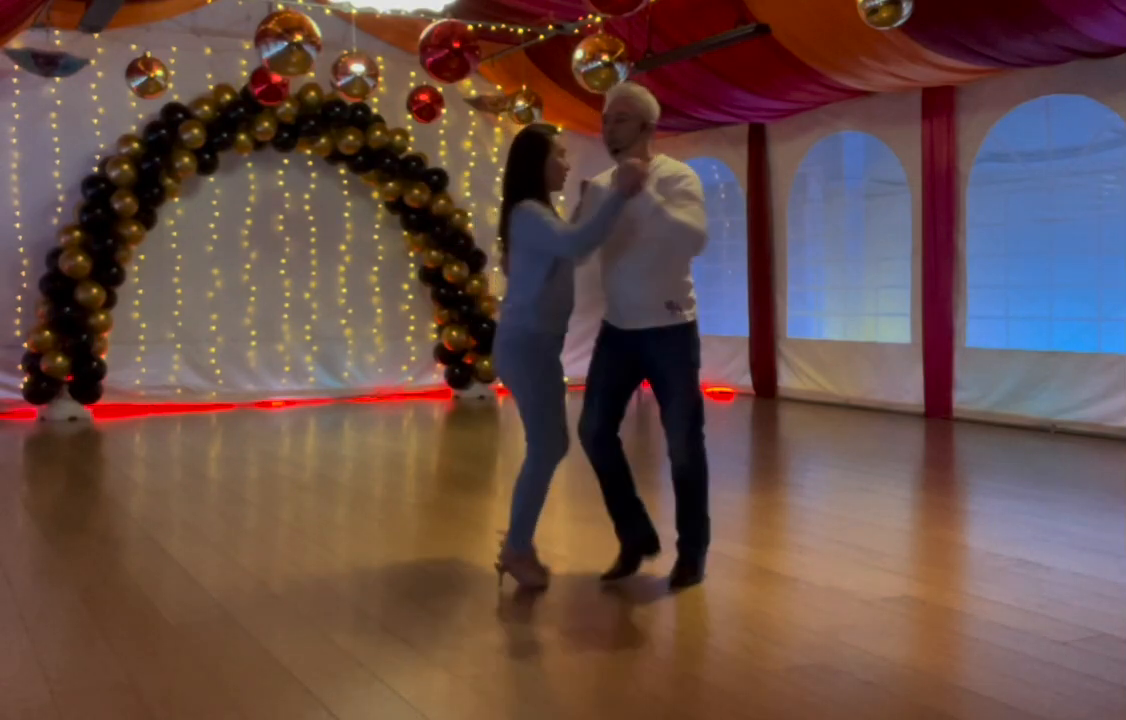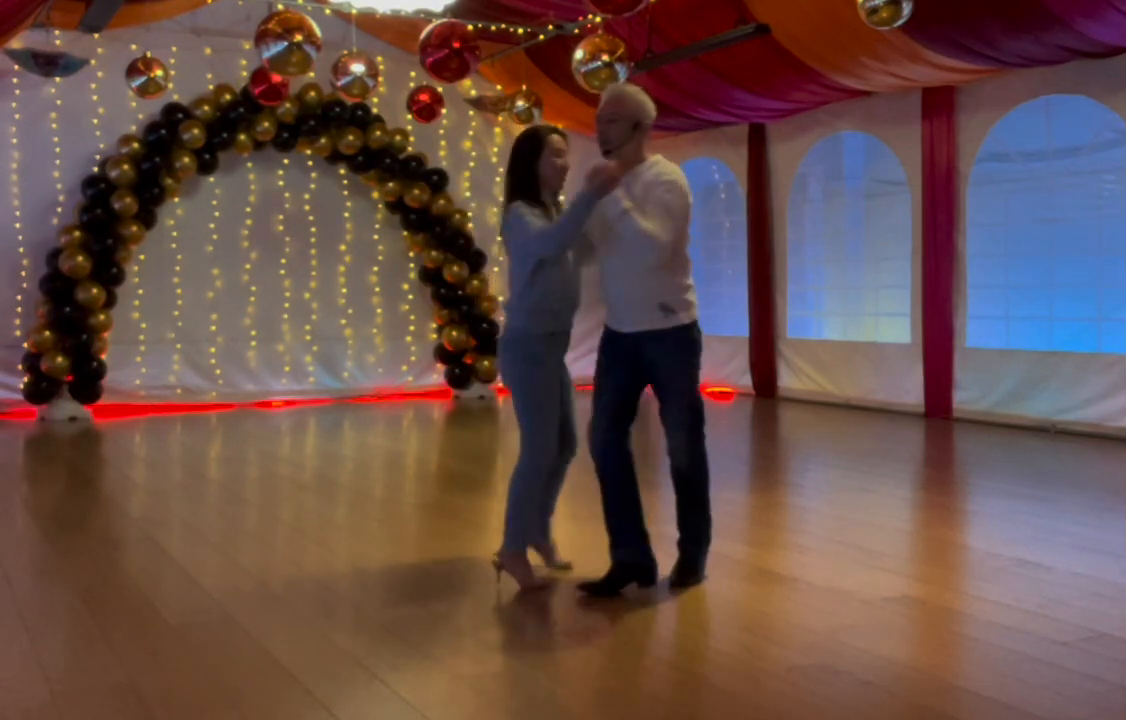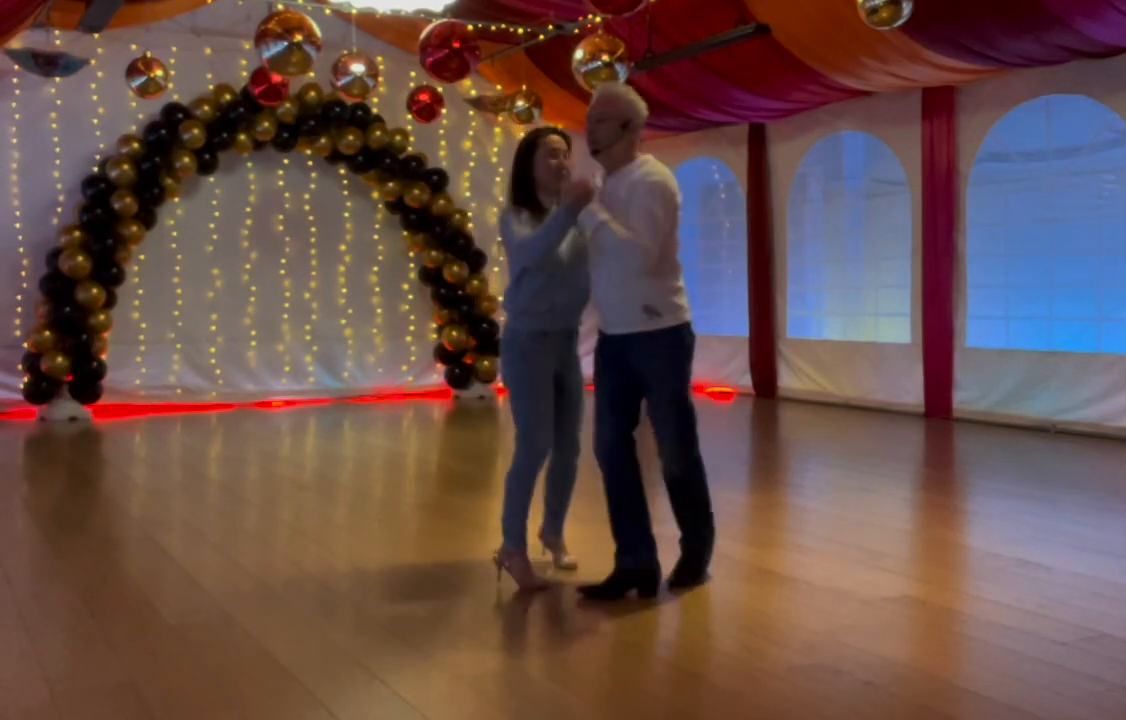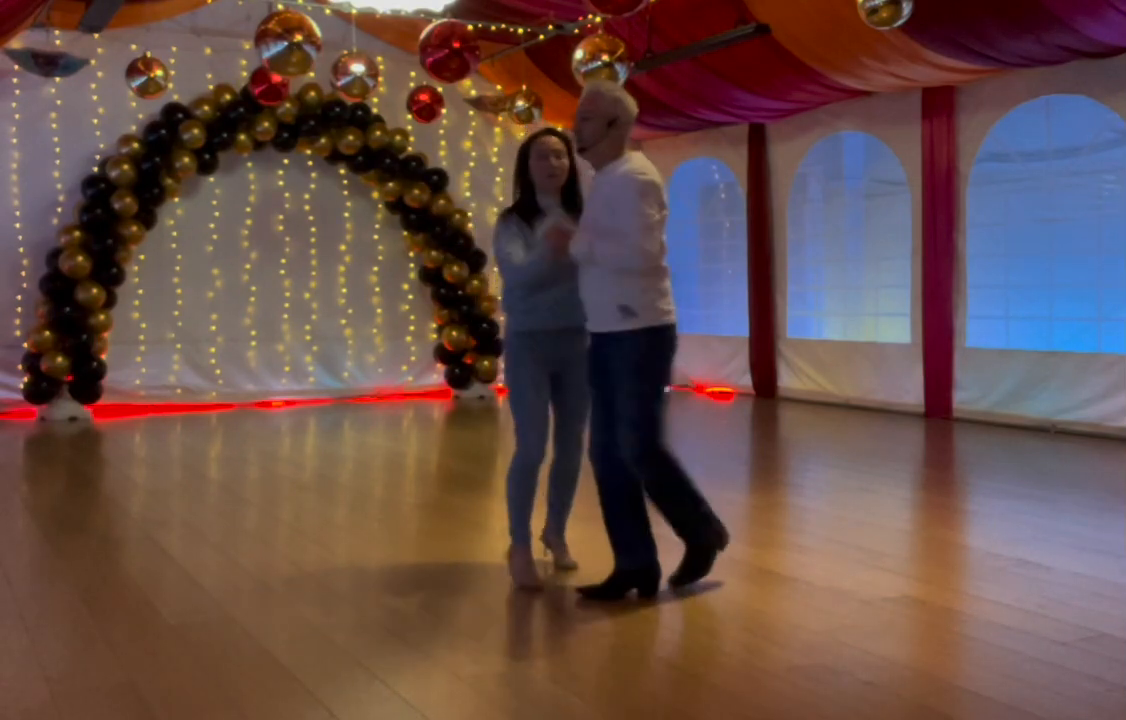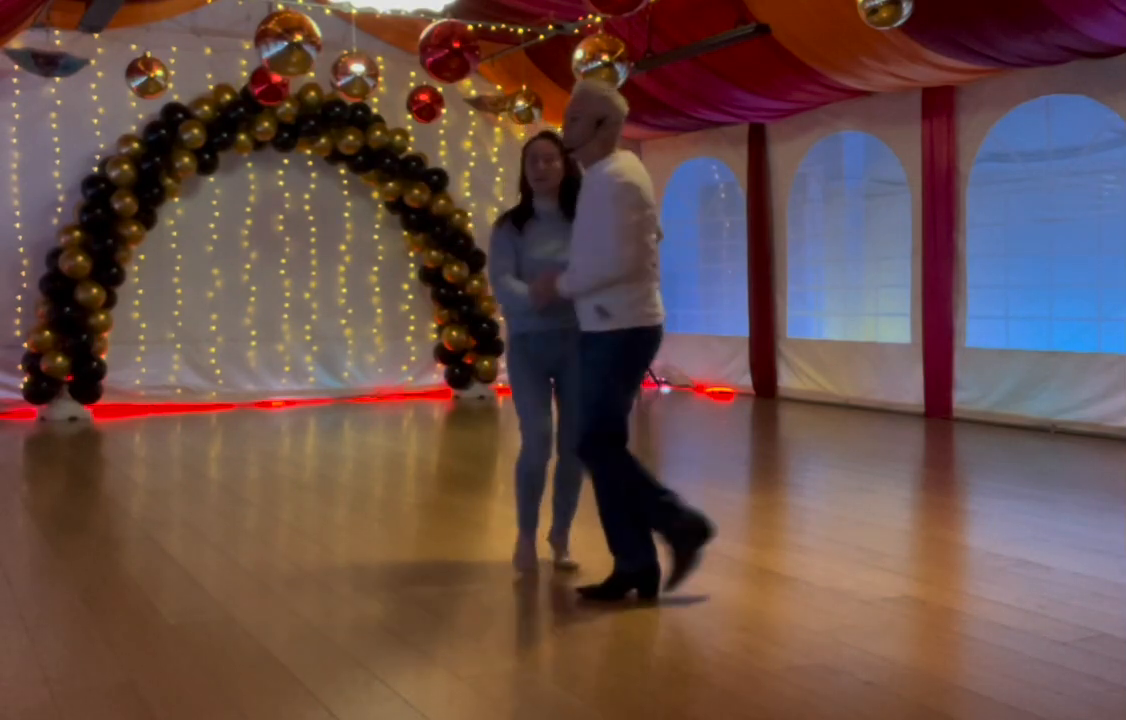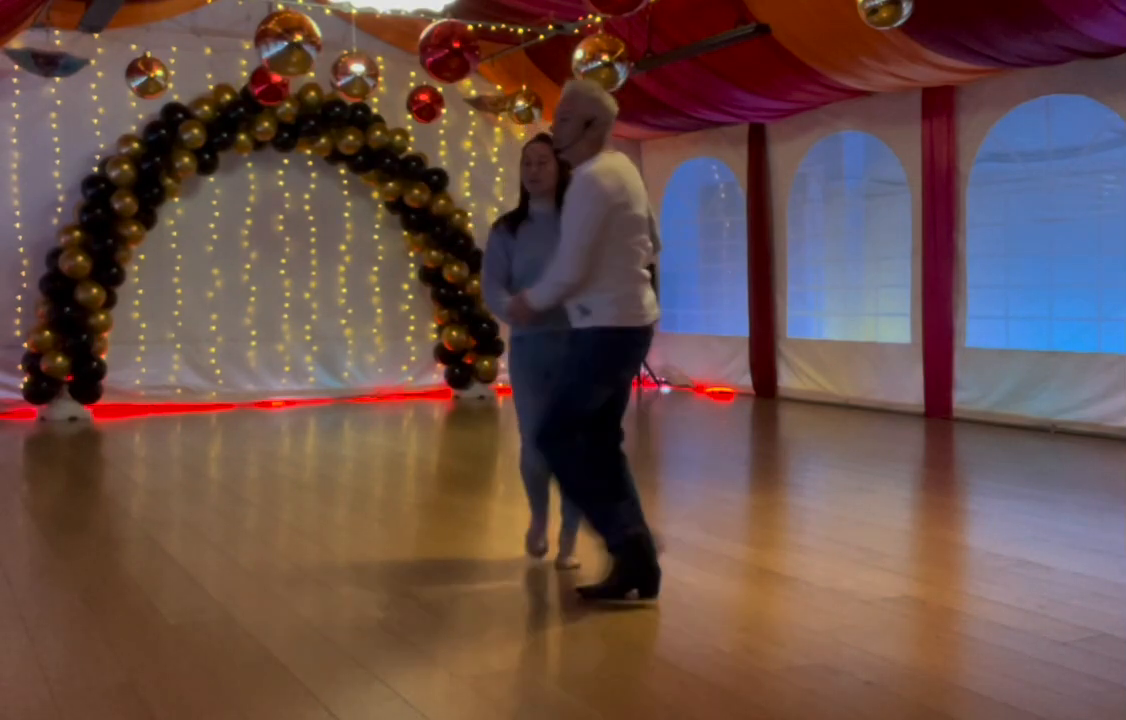
dt=0.1s
person 1, frame 1
left shoulder: (676, 178)
right shoulder: (598, 186)
left elbow: (693, 241)
left wrist: (644, 191)
left hip: (670, 331)
right hip: (618, 331)
left knee: (682, 443)
right knee: (595, 430)
left ankle: (692, 550)
right ankle: (636, 535)
person 1, frame 2
left shoulder: (665, 180)
left elbow: (654, 251)
right elbow: (586, 246)
left wrist: (614, 196)
left hip: (670, 333)
right hip: (619, 334)
left knee: (683, 445)
right knee: (607, 440)
left ankle: (693, 550)
right ankle: (631, 558)
person 1, frame 3
left shoulder: (649, 180)
right shoulder: (610, 184)
left elbow: (641, 255)
left wrist: (588, 210)
left hip: (659, 334)
right hip: (616, 336)
left knee: (675, 448)
right knee: (612, 447)
left ankle: (696, 547)
right ankle: (637, 563)
person 1, frame 4
left shoulder: (634, 177)
right shoulder: (605, 181)
left elbow: (642, 254)
left wrist: (577, 243)
left hip: (641, 334)
right hip: (607, 335)
left knee: (641, 449)
right knee: (607, 451)
left ankle: (703, 534)
right ankle: (635, 564)
person 1, frame 5
left shoulder: (613, 178)
right shoulder: (605, 177)
left elbow: (617, 263)
left wrist: (562, 286)
right wrist: (566, 279)
left hip: (621, 333)
right hip: (604, 332)
left knee: (598, 445)
right knee: (604, 444)
left ankle: (682, 524)
right ankle: (632, 565)
person 1, frame 6
left shoulder: (595, 177)
right shoulder: (620, 172)
left elbow: (571, 265)
left wrist: (531, 302)
left hip: (611, 331)
right hip: (625, 326)
left knee: (554, 434)
right knee: (600, 445)
left ankle: (628, 539)
right ankle: (635, 563)
person 2, frame 1
left shoulder: (524, 214)
right shoulder: (529, 212)
left elbow: (576, 242)
right elbow: (575, 243)
right wrist: (616, 195)
left hip: (527, 342)
right hip: (530, 345)
left knee: (549, 445)
right knee: (545, 449)
left ankle: (517, 539)
right ankle: (517, 551)
person 2, frame 2
left shoulder: (547, 211)
right shoulder: (521, 214)
right elbow: (551, 244)
right wrist: (590, 195)
left hip: (548, 345)
right hip: (530, 345)
left knee: (563, 445)
right knee: (539, 449)
left ankle: (537, 532)
right ankle: (512, 549)
person 2, frame 3
left shoulder: (580, 220)
right shoulder: (518, 217)
right elbow: (534, 253)
right wrist: (566, 211)
left hip: (568, 345)
right hip: (527, 344)
left knee: (568, 446)
right knee: (534, 448)
left ankle: (553, 531)
right ankle: (513, 549)
person 2, frame 4
left shoulder: (585, 218)
right shoulder: (513, 222)
right elbow: (515, 274)
right wrist: (548, 254)
left hip: (575, 344)
right hip: (528, 343)
left knee: (571, 447)
right knee: (531, 446)
left ankle: (555, 532)
right ankle: (519, 547)
person 2, frame 5
right shoulder: (510, 227)
right elbow: (502, 285)
right wrist: (536, 298)
left hip: (576, 343)
right hip: (527, 344)
left knee: (573, 444)
right knee: (535, 441)
left ankle: (561, 532)
right ankle: (526, 532)
person 2, frame 6
right shoulder: (506, 230)
right elbow: (491, 290)
right hip: (527, 345)
right knee: (534, 444)
left ankle: (569, 535)
right ankle: (538, 519)
